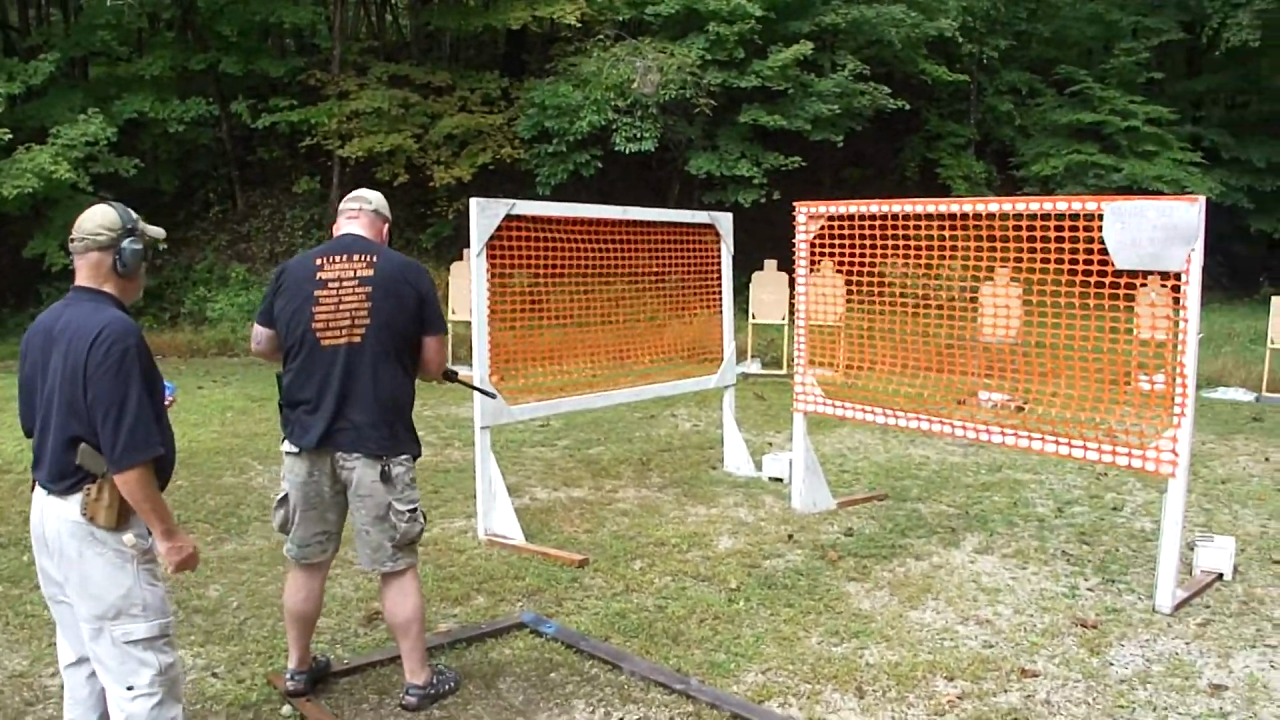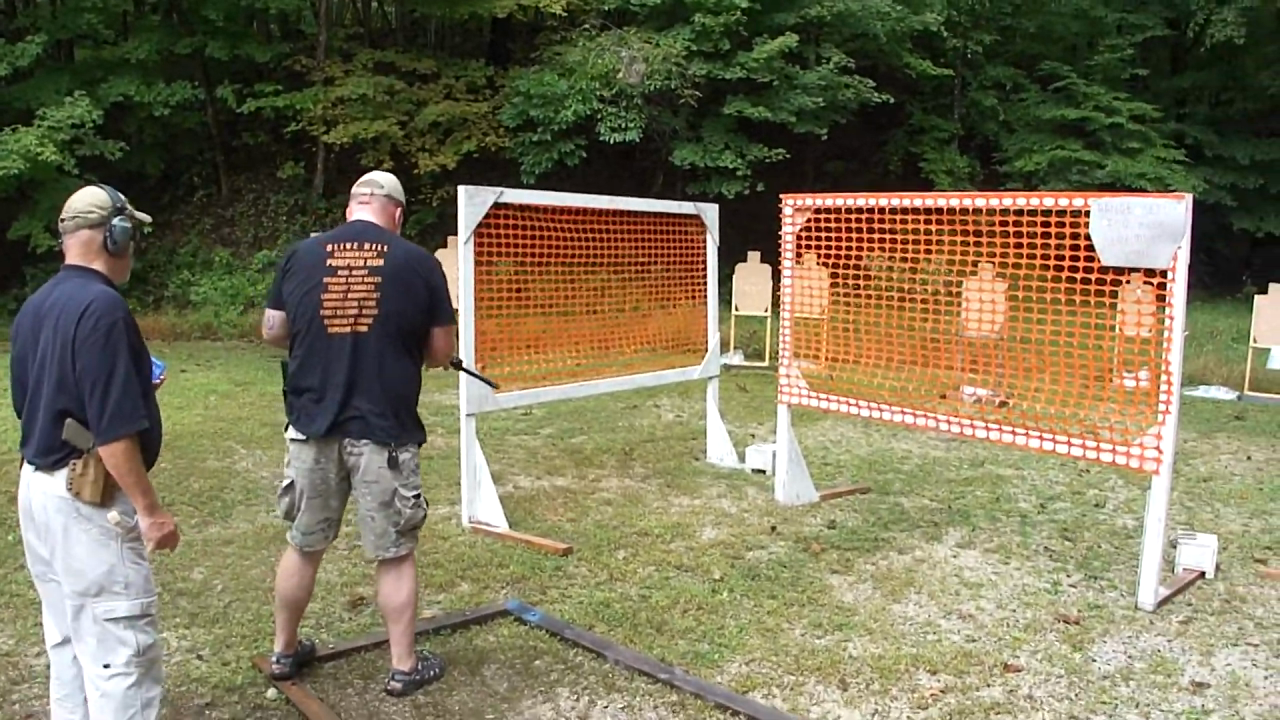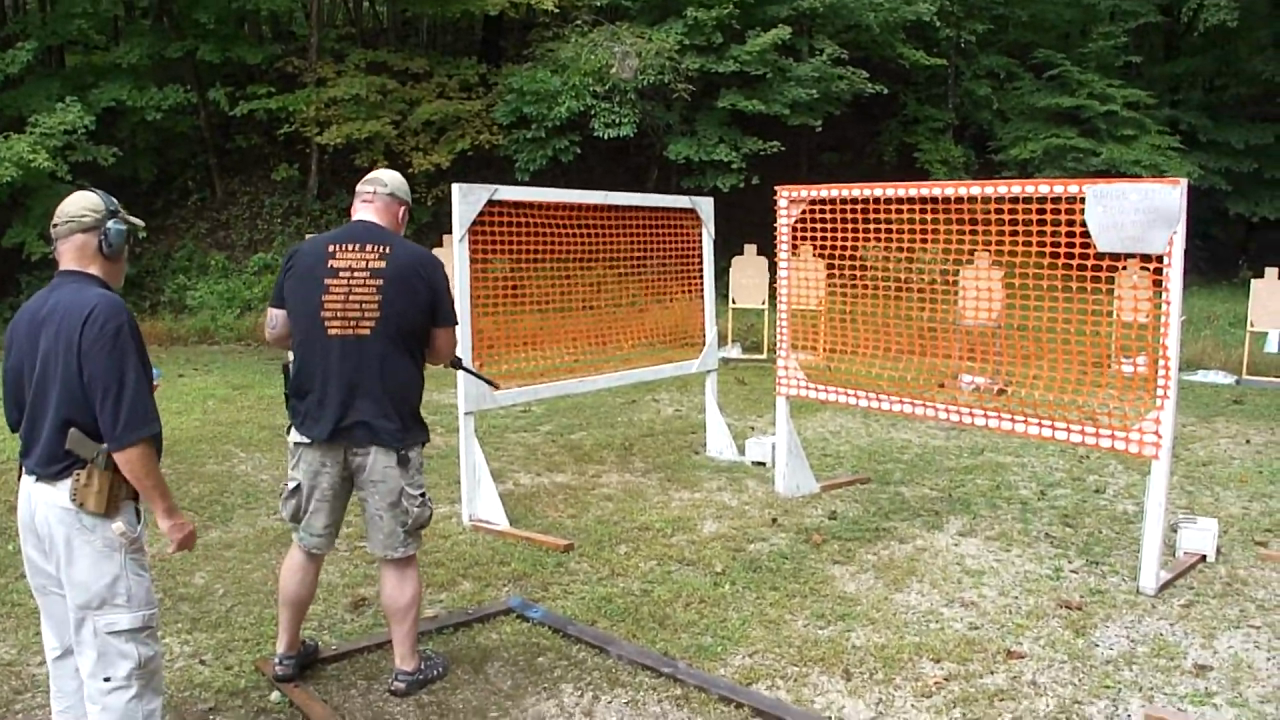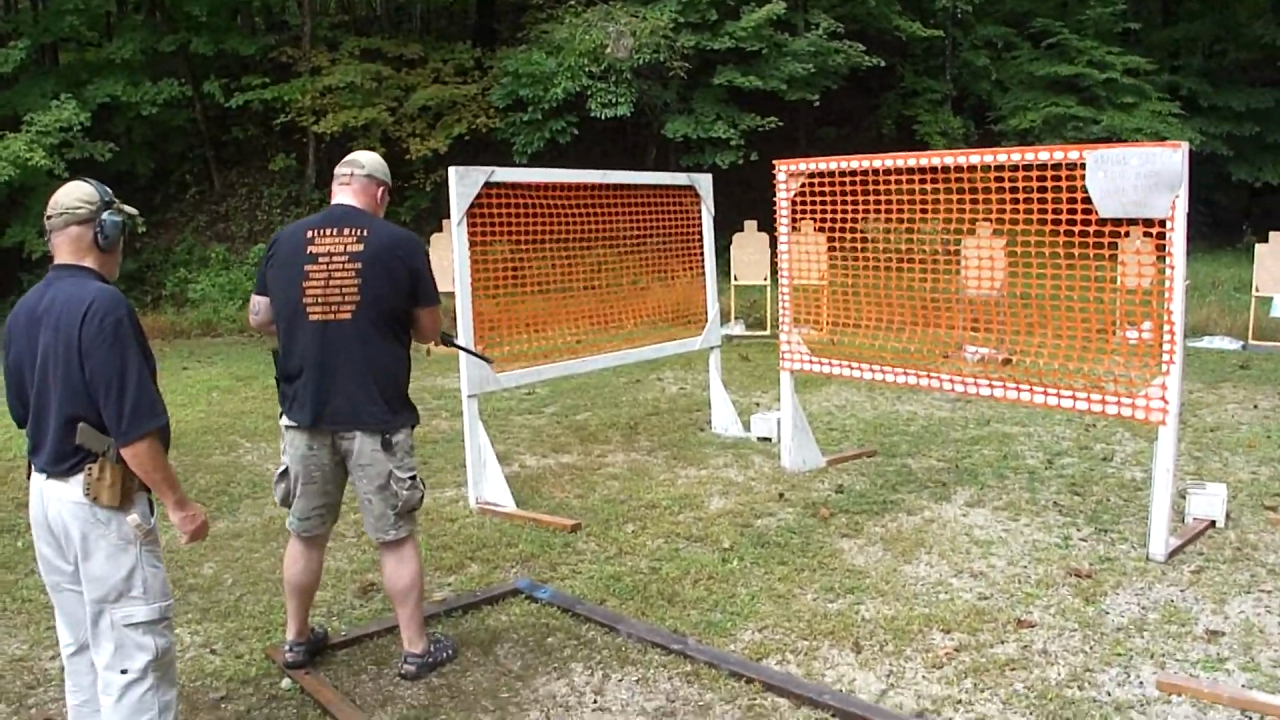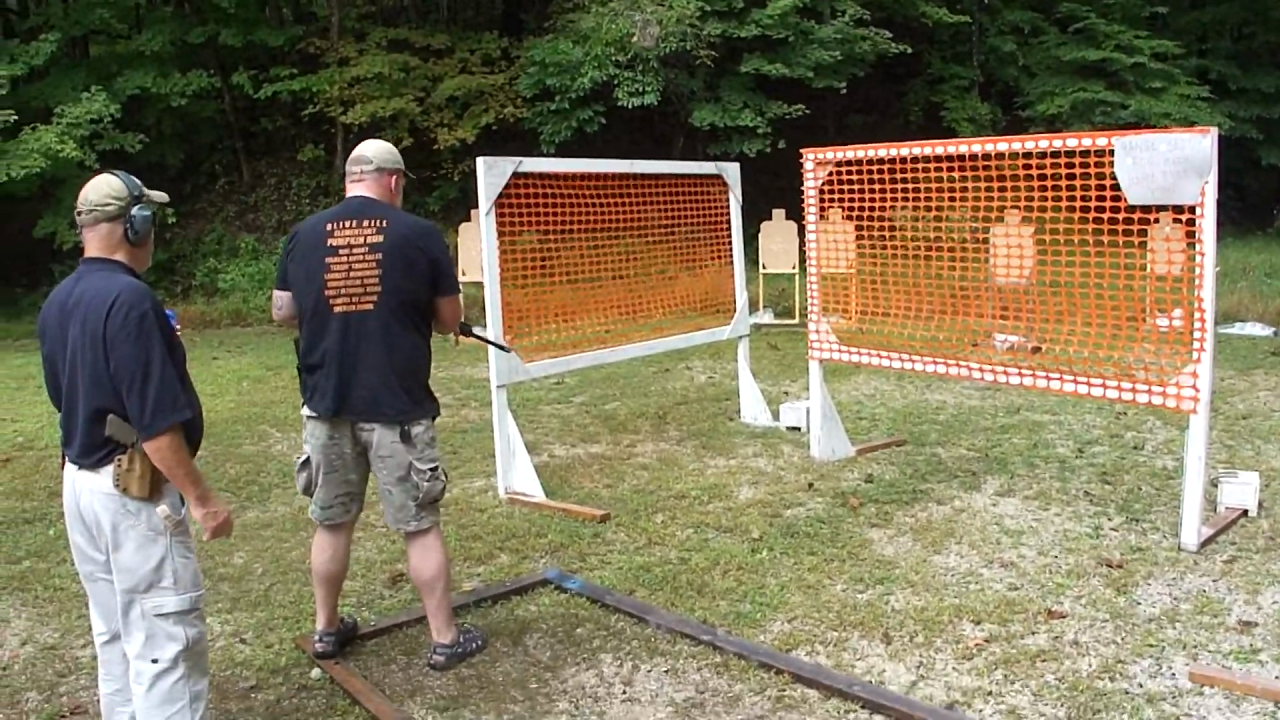
dt=0.3s
person 1, frame 1
left shoulder: (42, 326)
right shoulder: (113, 331)
right elbow: (128, 457)
right wrist: (167, 533)
left hip: (50, 510)
right hip: (101, 521)
left knee: (82, 659)
right knee: (141, 670)
person 1, frame 2
left shoulder: (34, 306)
right shoulder: (102, 306)
right elbow: (113, 430)
right wrist: (149, 508)
left hip: (39, 486)
right hip: (88, 498)
left knee: (68, 639)
right knee: (122, 649)
person 1, frame 3
right shoulder: (103, 312)
right elbow: (128, 436)
right wrist: (167, 511)
right hip: (90, 507)
left knee: (68, 651)
right knee: (121, 658)
person 1, frame 4
right shoulder: (102, 305)
right elbow: (134, 429)
right wrist: (177, 503)
left hip: (45, 492)
right hip: (101, 500)
left knee: (81, 645)
right knee: (135, 650)
person 1, frame 5
left shoulder: (58, 301)
right shoulder: (129, 299)
right elbow: (156, 421)
right wrist: (201, 498)
left hip: (81, 483)
right hip: (134, 490)
left knee: (116, 633)
right knee: (167, 638)
person 2, frame 1
left shoulder: (291, 270)
right shoulder: (409, 273)
left elbow: (261, 346)
right elbow: (433, 367)
left hip: (307, 440)
right hip: (379, 444)
left knee: (306, 561)
right knee: (397, 566)
left ankle: (298, 667)
right ankle: (419, 681)
person 2, frame 2
left shoulder: (300, 255)
right shoulder: (419, 263)
left elbow: (272, 332)
right elbow: (440, 354)
left hip: (312, 426)
right hip: (384, 432)
left knee: (302, 545)
right knee: (394, 554)
left ankle: (284, 651)
right ankle: (404, 667)
person 2, frame 3
left shoulder: (301, 255)
right shoulder: (421, 263)
left elbow: (274, 332)
right elbow: (443, 352)
left hip: (315, 429)
right hip: (389, 433)
left knee: (306, 544)
right knee: (398, 554)
left ankle: (287, 652)
right ankle: (407, 666)
person 2, frame 4
left shoulder: (283, 242)
right shoulder: (401, 244)
left elbow: (259, 319)
right elbow: (429, 332)
left hip: (306, 414)
right hip: (377, 417)
left knee: (305, 532)
right knee: (396, 537)
left ankle: (296, 639)
right ankle: (416, 649)
person 2, frame 5
left shoulder: (303, 235)
right shoulder: (420, 234)
left elbow: (282, 313)
right elbow: (450, 322)
left hip: (327, 405)
right hip: (398, 408)
left knee: (331, 521)
right knee: (421, 526)
left ankle: (326, 629)
right ankle: (445, 639)
